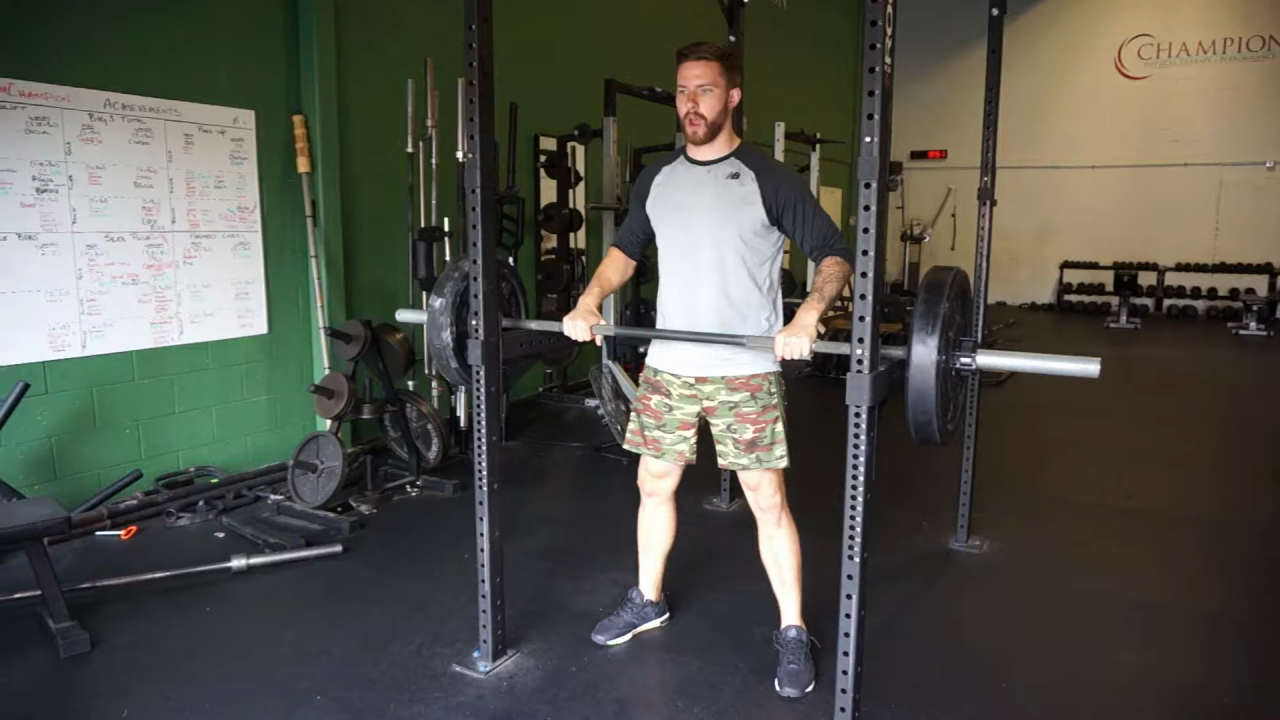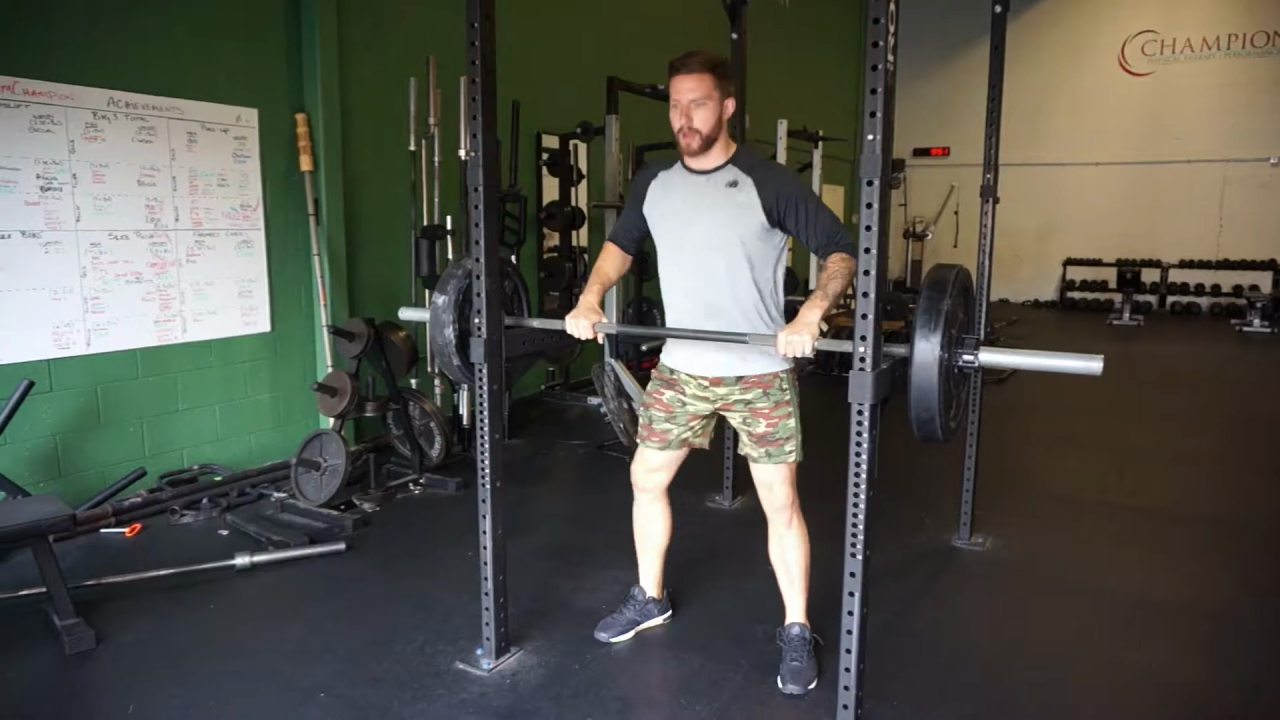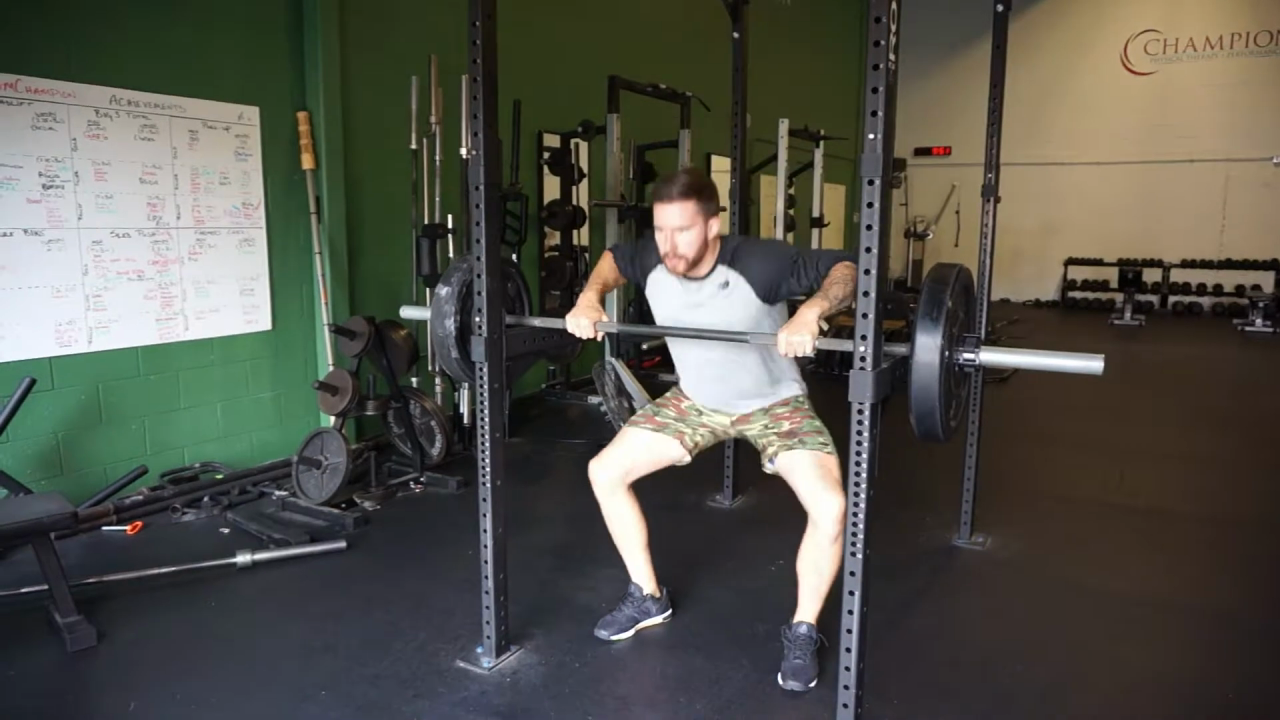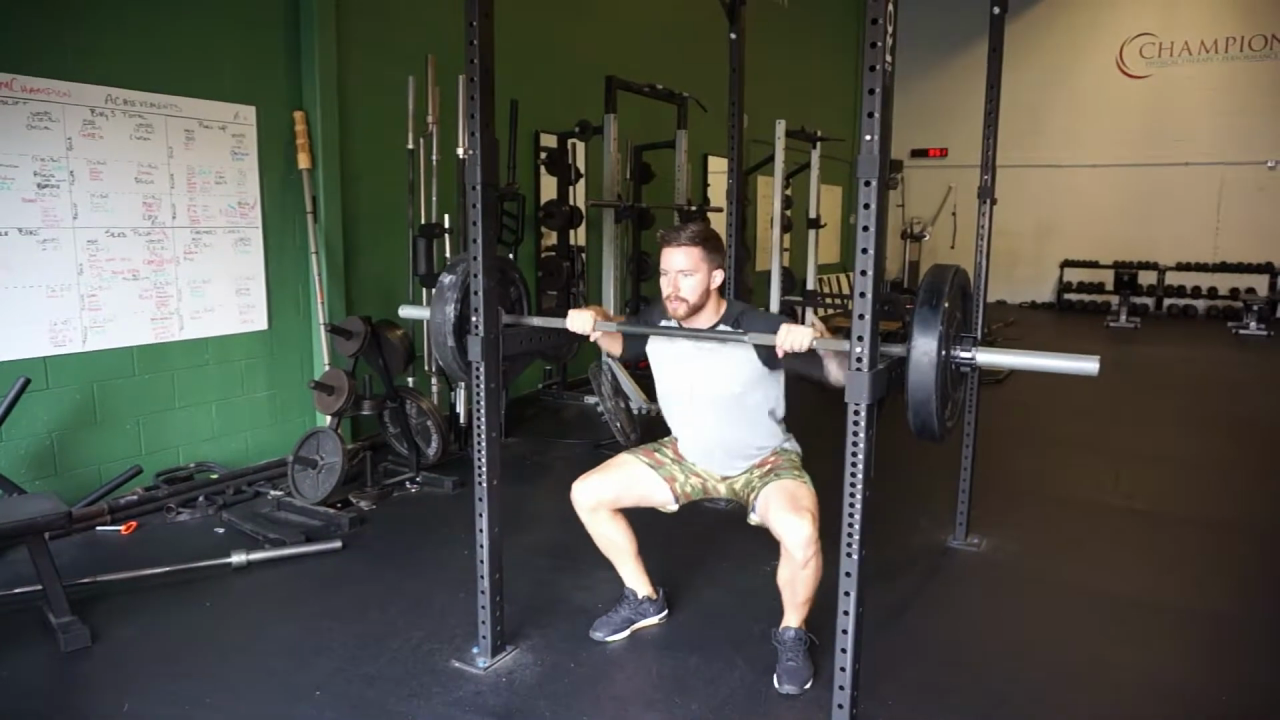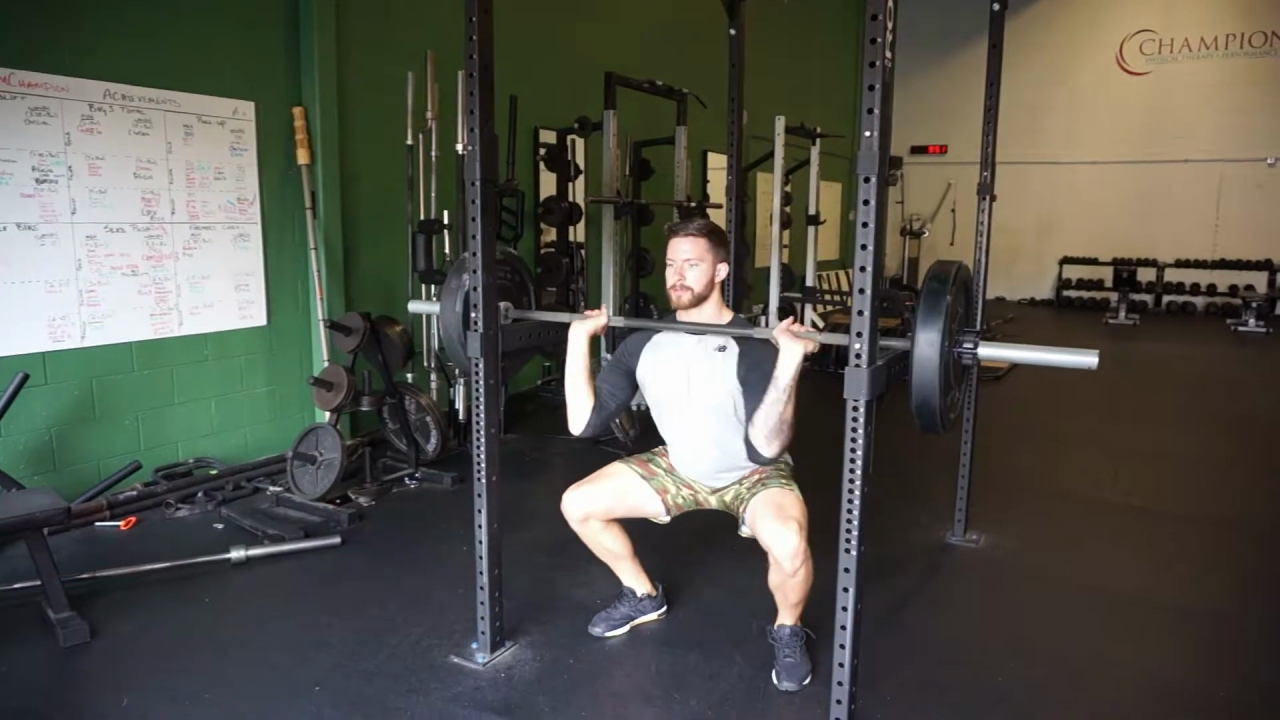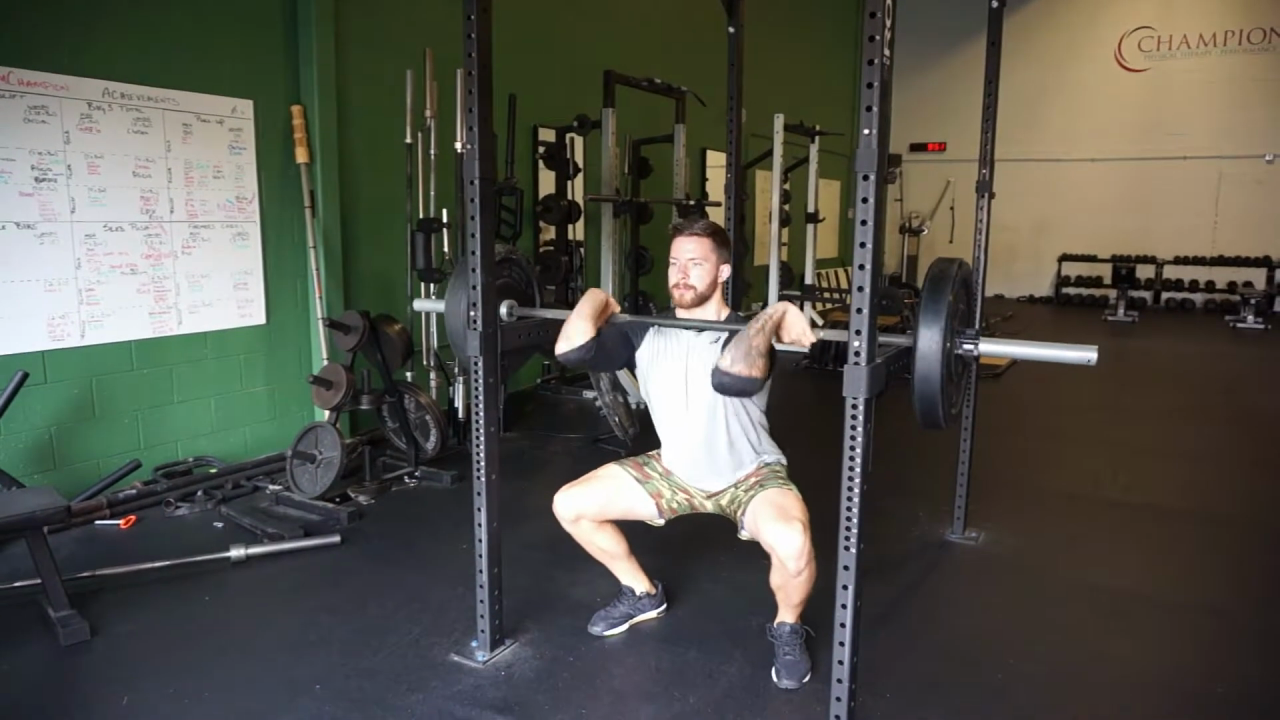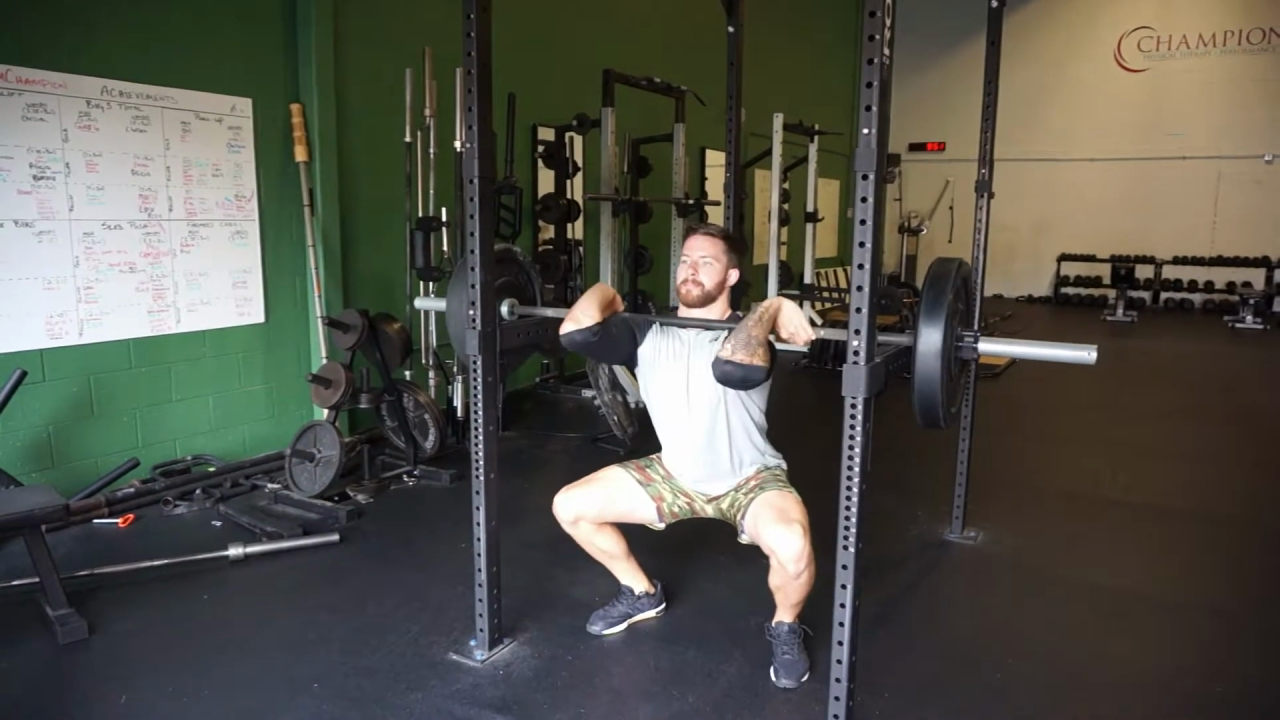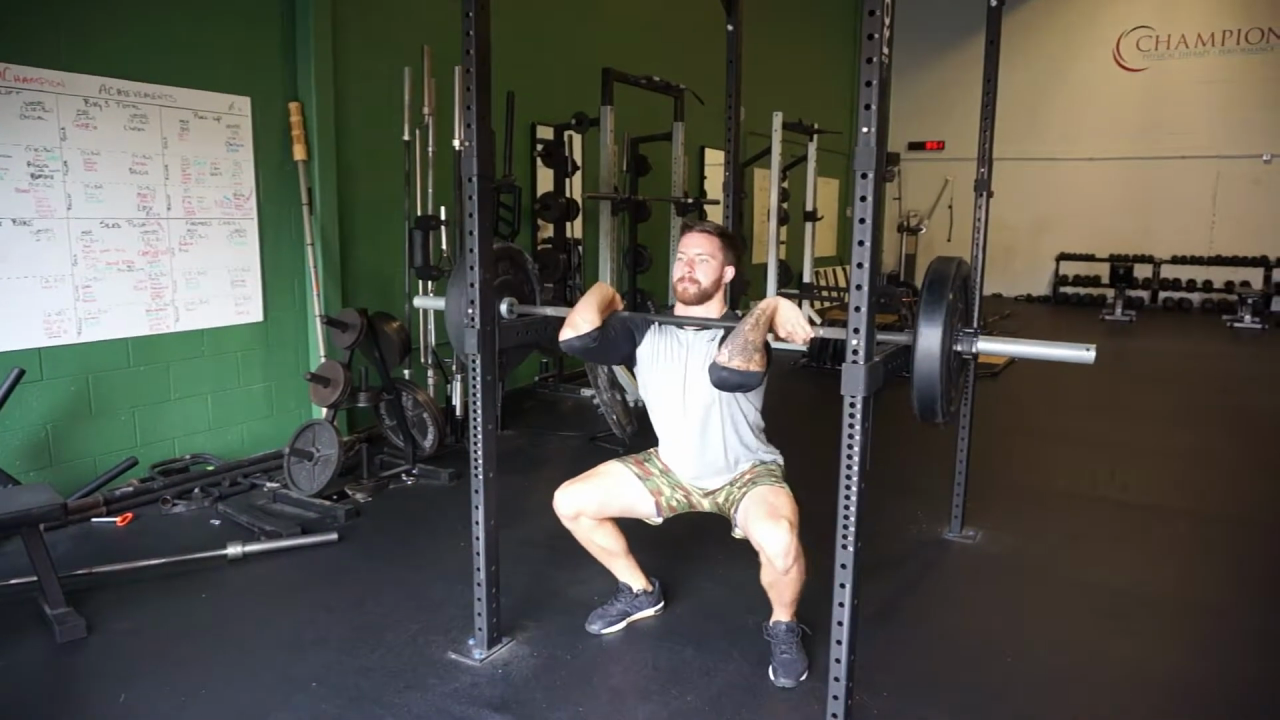
dt=0.4s
person 1, frame 1
left shoulder: (767, 178)
right shoulder: (657, 177)
left elbow: (834, 253)
right elbow: (626, 248)
left wrist: (806, 318)
right wrist: (590, 301)
left hip: (745, 370)
right hip: (668, 365)
left knee: (767, 501)
right knee: (654, 485)
left ankle: (792, 634)
right ankle: (648, 600)
person 1, frame 2
left shoulder: (767, 181)
right shoulder: (654, 181)
left elbow: (841, 249)
right elbow: (621, 244)
left wrist: (812, 313)
right wrist: (589, 298)
left hip: (758, 368)
right hip: (682, 365)
left knee: (780, 501)
right knee: (647, 479)
left ankle: (797, 633)
right ankle: (649, 599)
person 1, frame 3
left shoulder: (758, 263)
right shoulder: (651, 263)
left elbow: (846, 267)
right elbow: (611, 259)
left wrist: (813, 311)
right wrist: (589, 297)
left hip: (774, 403)
right hip: (694, 400)
left knee: (829, 508)
right knee: (605, 472)
left ankle: (802, 633)
right ankle: (648, 598)
person 1, frame 4
left shoulder: (759, 330)
right shoulder: (656, 324)
left elbow: (843, 373)
right elbow: (621, 345)
left wrist: (814, 341)
right wrist: (596, 322)
left hip: (763, 460)
right hip: (687, 455)
left knee: (799, 533)
right knee: (587, 495)
left ankle: (792, 634)
right ankle: (644, 599)
person 1, frame 5
left shoulder: (752, 348)
right shoulder: (643, 344)
left elbow: (765, 448)
right elbow: (584, 423)
left wrist: (789, 361)
right wrist: (579, 338)
left hip: (751, 474)
right hip: (679, 466)
left knee: (787, 543)
right knee: (577, 505)
left ankle: (787, 631)
right ankle: (643, 596)
person 1, frame 6
left shoulder: (746, 336)
right shoulder: (646, 335)
left elbow: (731, 377)
right elbow: (572, 349)
left wrist: (776, 314)
right wrist: (597, 299)
left hip: (749, 475)
right hip: (674, 471)
left knee: (791, 544)
right knee: (570, 505)
left ankle: (787, 629)
right ankle: (642, 594)
person 1, frame 7
left shoulder: (746, 337)
right shoulder: (648, 333)
left elbow: (734, 369)
right elbow: (575, 333)
left wrist: (772, 308)
right wrist: (603, 292)
left hip: (748, 479)
right hip: (674, 475)
left knee: (791, 545)
right knee: (568, 507)
left ankle: (785, 629)
right ankle: (641, 593)
person 1, frame 8
left shoulder: (741, 336)
right shoulder: (645, 333)
left elbow: (729, 375)
right elbow: (575, 339)
left wrist: (770, 309)
right wrist: (603, 292)
left hip: (745, 472)
right hip: (673, 468)
left knee: (778, 540)
right knee: (569, 502)
left ankle: (783, 629)
right ankle: (640, 591)
